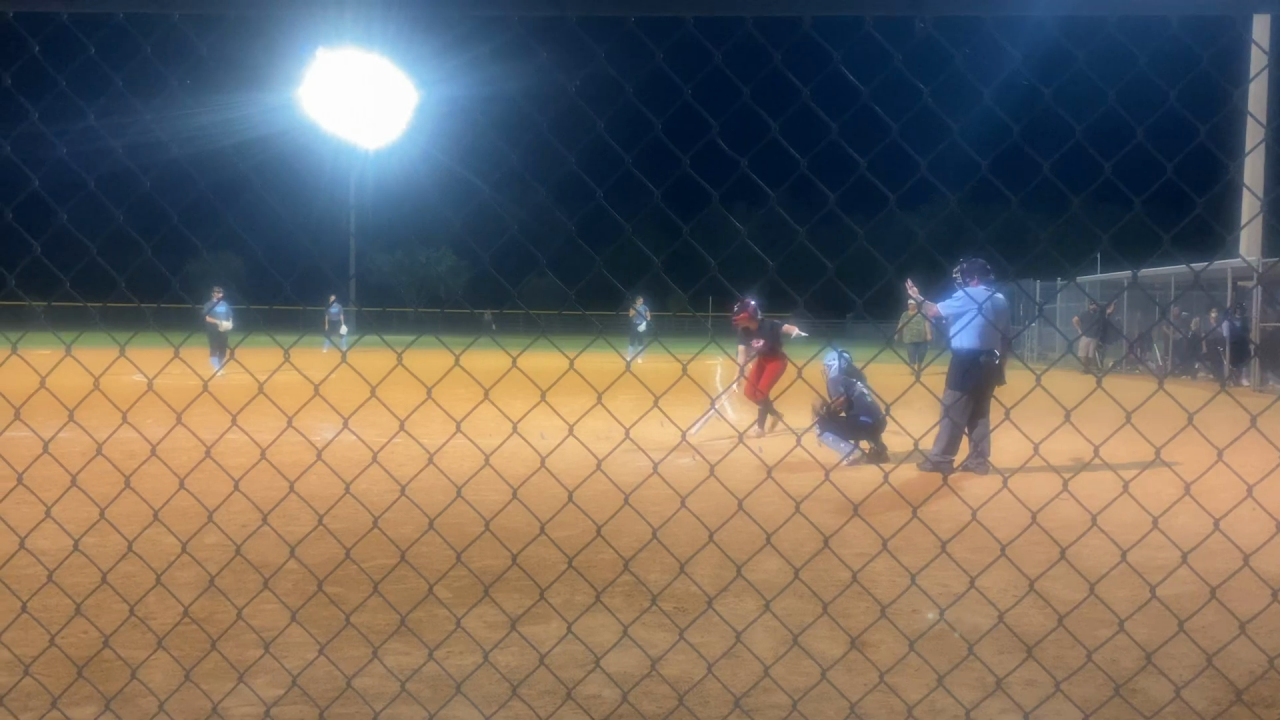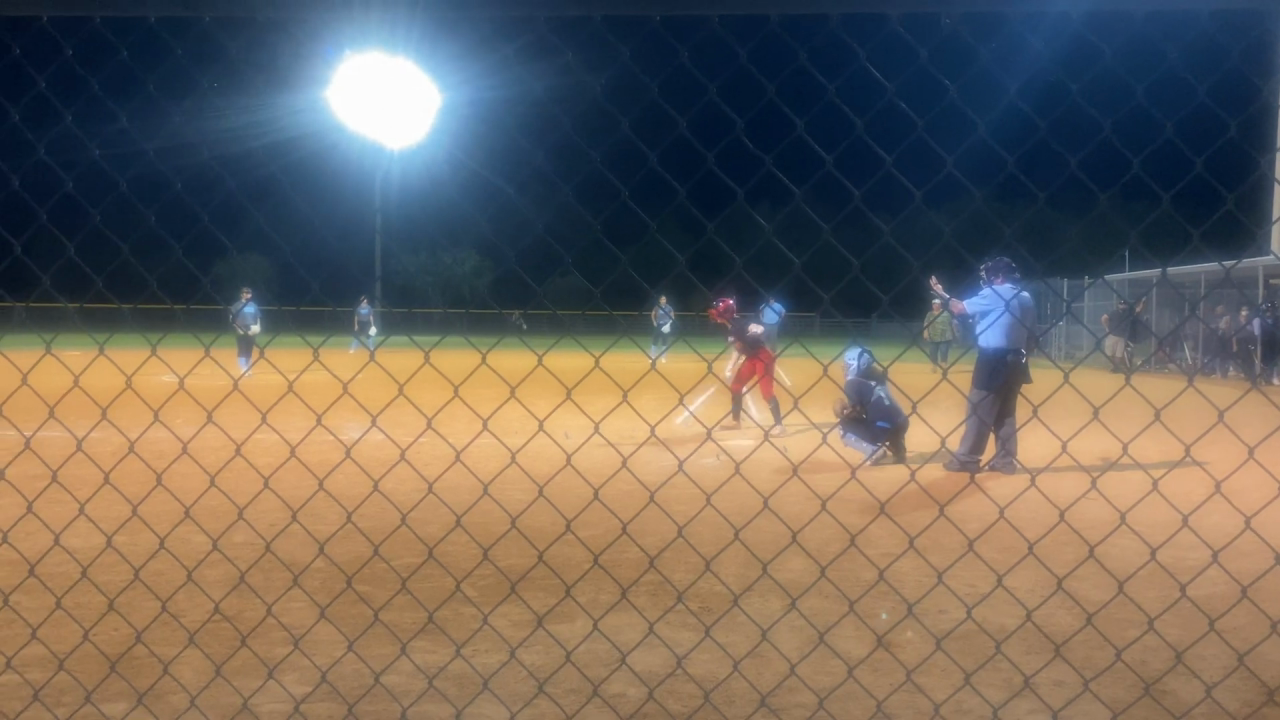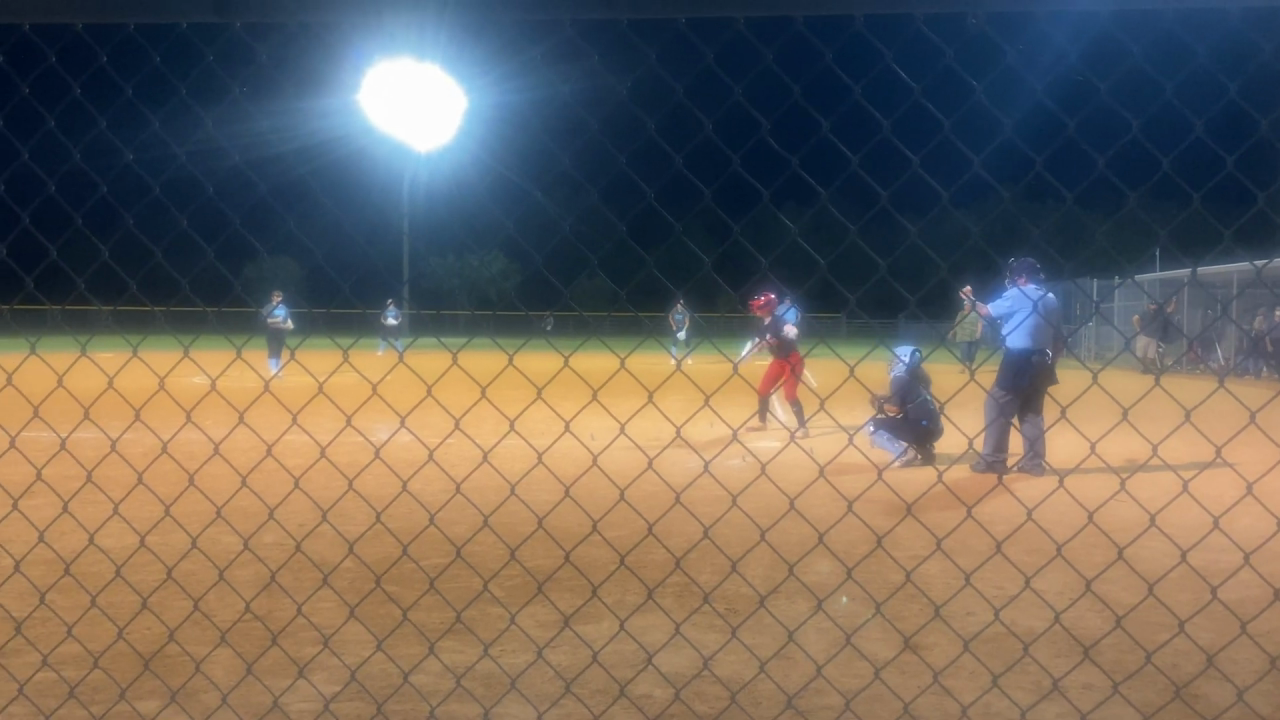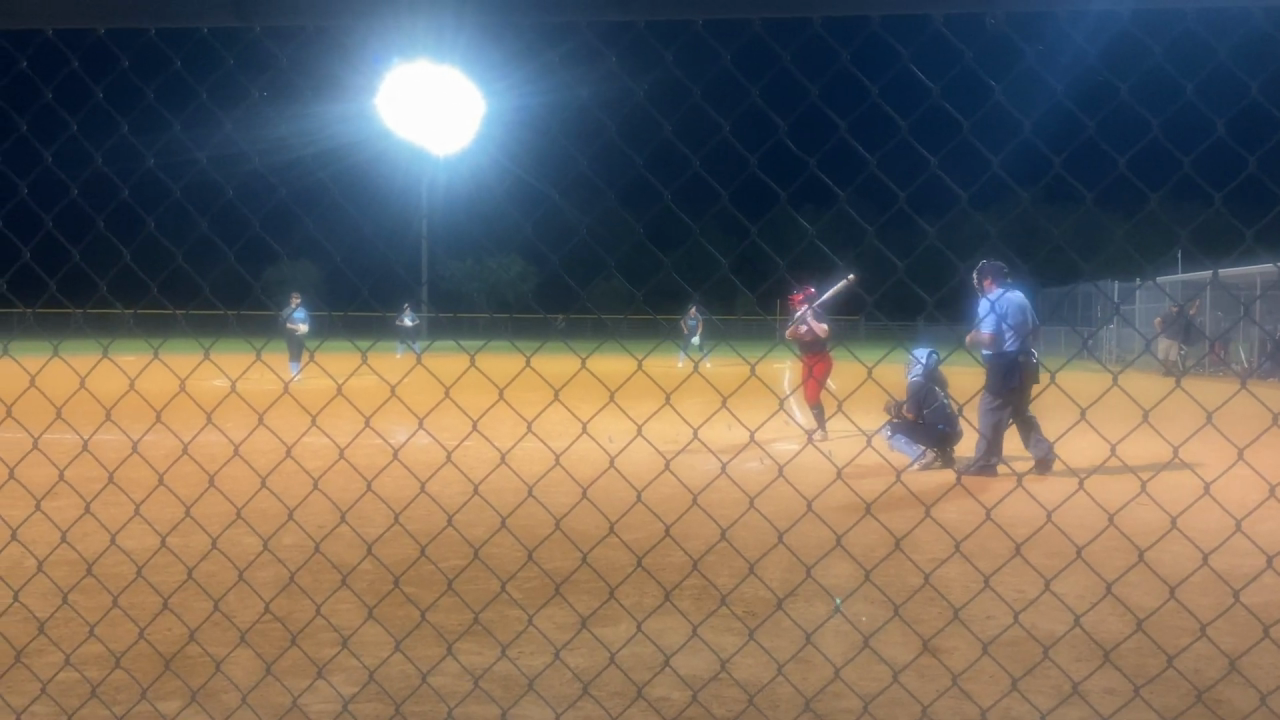
dt=0.7s
person 1, frame 1
left shoulder: (968, 295)
right shoulder: (1000, 300)
left elbow: (934, 311)
right elbow: (1006, 338)
left wrist: (917, 297)
right wrist: (1000, 365)
left hip: (967, 362)
right hip: (989, 362)
left knee: (953, 411)
right knee: (979, 413)
left ankle: (940, 459)
right ankle: (978, 460)
person 1, frame 2
left shoulder: (994, 293)
right shoulder: (1027, 298)
left elbow: (959, 308)
right elbow: (1031, 335)
left wrist: (942, 294)
right wrist: (1022, 360)
left hip: (993, 360)
right hip: (1016, 361)
left knee: (979, 410)
right knee: (1006, 412)
left ankle: (967, 459)
right ankle: (1005, 459)
person 1, frame 3
left shoulder: (1017, 295)
right shoulder: (1051, 299)
left elbow: (987, 313)
right elbow: (1058, 338)
left wrist: (971, 299)
right wrist: (1051, 363)
left hip: (1018, 362)
right hip: (1041, 362)
left knee: (997, 408)
right knee: (1033, 413)
left ankle: (992, 459)
right ankle: (1034, 461)
person 1, frame 4
left shoulder: (991, 301)
right shoulder: (1021, 297)
left elbow: (988, 339)
right elbow: (1035, 331)
left wrist: (972, 338)
left hip: (1003, 365)
right hip: (1025, 361)
left knee: (991, 412)
right knee: (1021, 411)
left ankle: (984, 463)
right ankle: (1044, 455)
